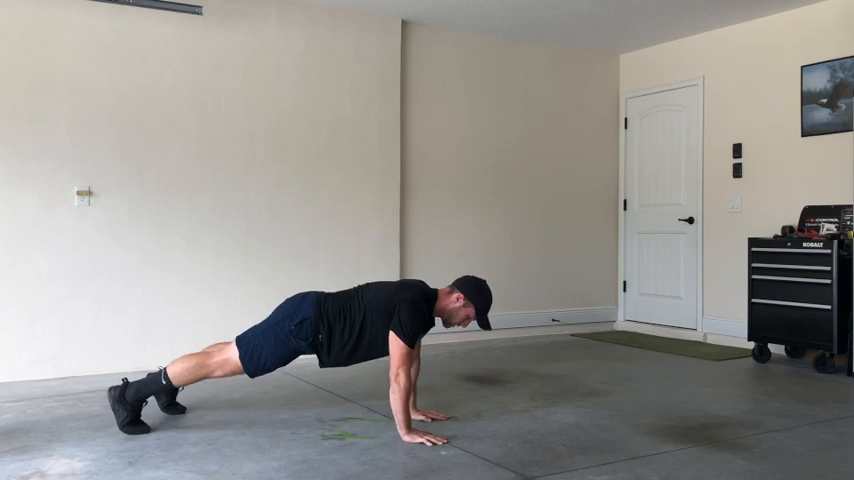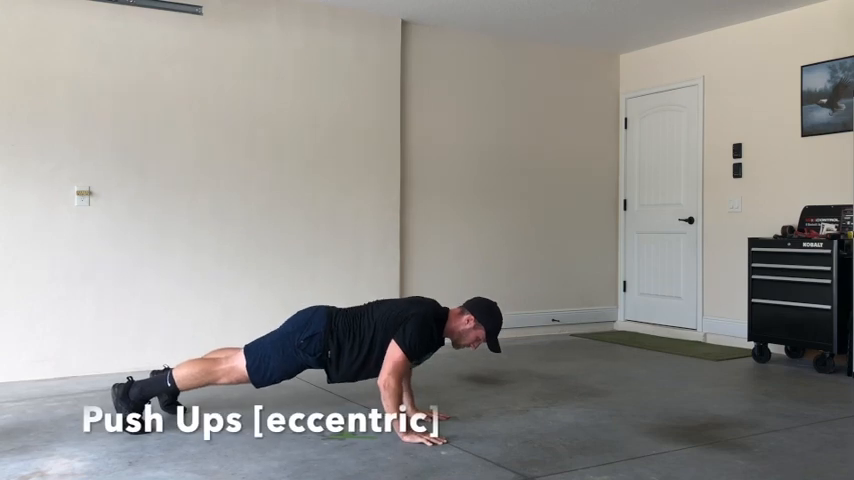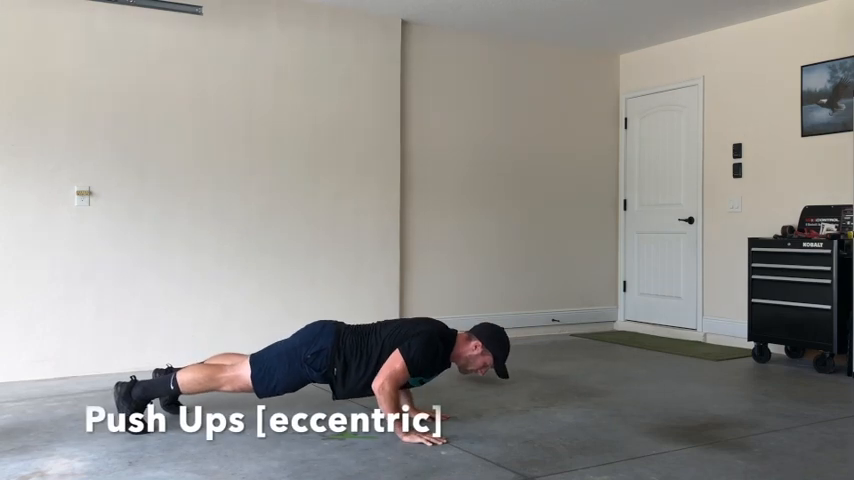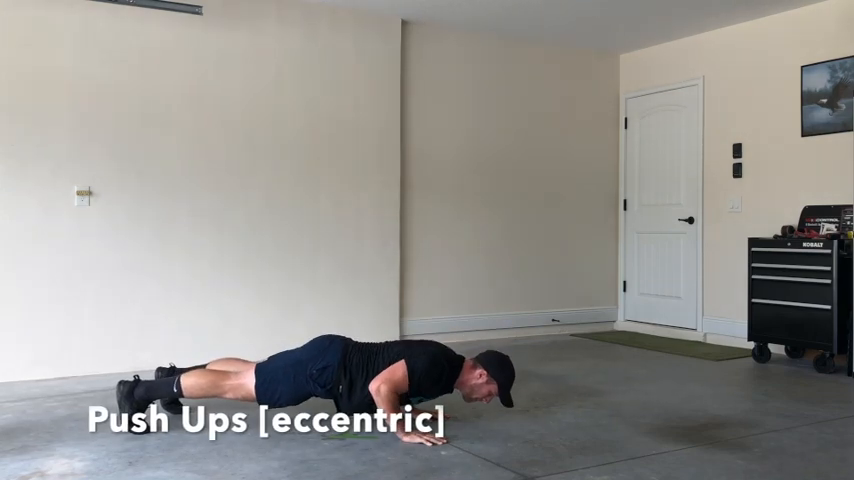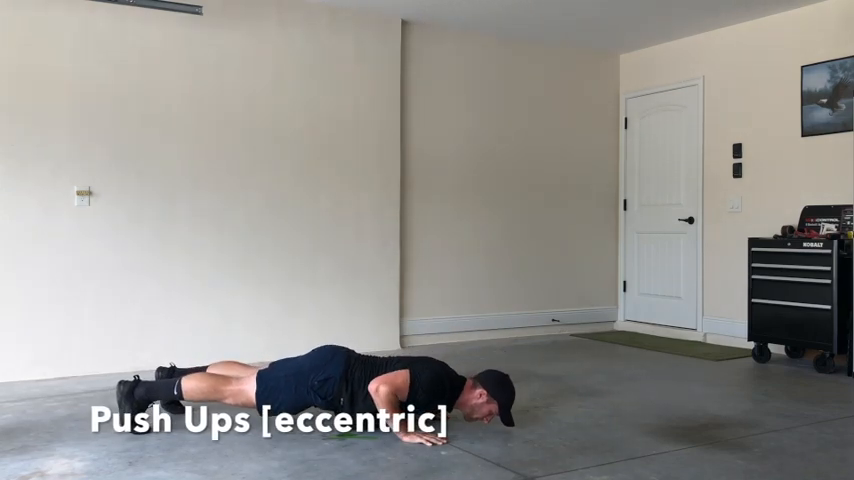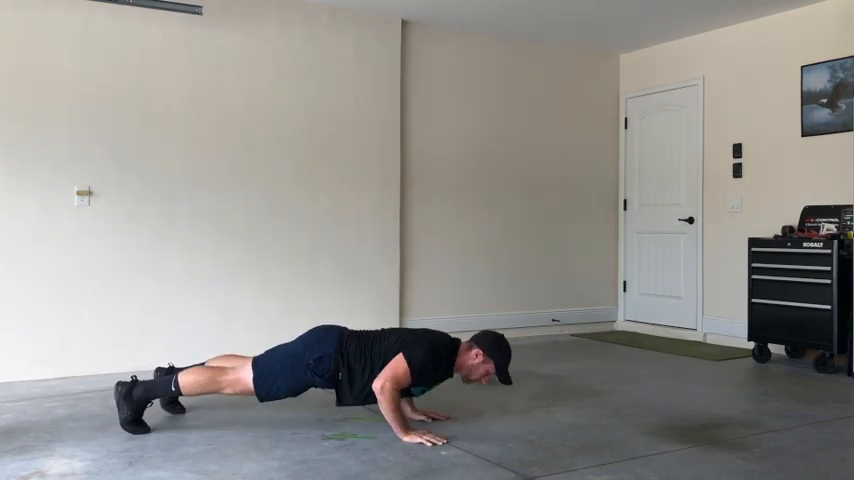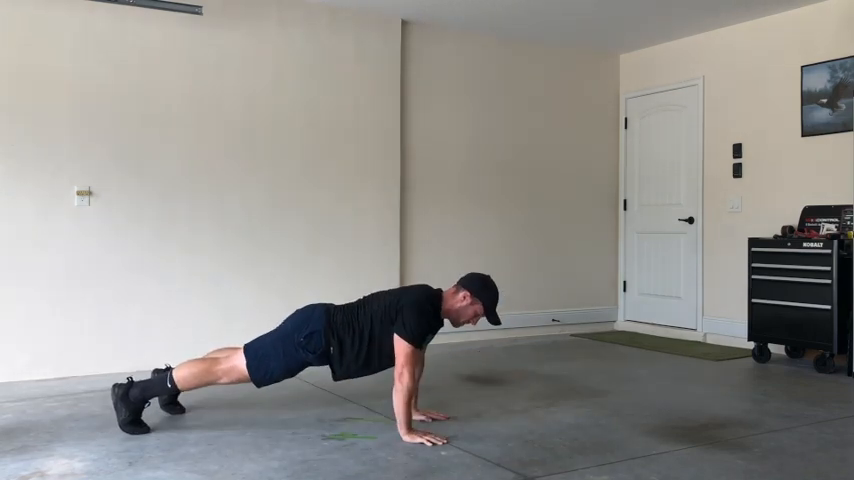
dt=0.7s
person 1, frame 1
left shoulder: (420, 301)
right shoulder: (414, 307)
left elbow: (411, 359)
right elbow: (399, 373)
left wrist: (413, 409)
right wrist: (405, 431)
left hip: (309, 319)
right hip: (305, 323)
left knee: (231, 353)
right knee: (222, 363)
left ankle: (165, 387)
right ankle: (131, 394)
person 1, frame 2
left shoulder: (429, 318)
right shoulder: (424, 325)
left elbow: (400, 360)
right elbow: (387, 378)
left wrist: (412, 409)
right wrist: (403, 431)
left hip: (320, 333)
right hip: (315, 337)
left knee: (240, 359)
right knee: (228, 370)
left ankle: (165, 381)
right ankle: (135, 391)
person 1, frame 3
left shoulder: (437, 339)
right shoulder: (431, 344)
right elbow: (382, 383)
left wrist: (411, 409)
right wrist: (403, 431)
left hip: (326, 345)
right hip: (321, 352)
left knee: (244, 365)
right knee: (231, 378)
left ankle: (169, 376)
right ankle: (139, 391)
person 1, frame 4
left shoulder: (443, 362)
right shoulder: (437, 366)
right elbow: (380, 386)
left wrist: (413, 409)
right wrist: (403, 431)
left hip: (331, 359)
right hip: (325, 366)
left knee: (247, 372)
right knee: (233, 384)
left ankle: (171, 376)
right ankle: (139, 391)
person 1, frame 5
left shoulder: (444, 381)
right shoulder: (436, 385)
right elbow: (379, 387)
left wrist: (418, 410)
right wrist: (405, 431)
left hip: (334, 367)
right hip: (327, 377)
left knee: (248, 377)
right knee: (234, 390)
left ankle: (173, 375)
right ankle: (140, 391)
person 1, frame 6
left shoulder: (442, 350)
right shoulder: (433, 353)
right elbow: (382, 386)
left wrist: (411, 408)
right wrist: (404, 432)
left hip: (330, 351)
right hip: (325, 356)
left knee: (246, 367)
right knee: (234, 380)
left ankle: (171, 375)
right ankle: (136, 392)
person 1, frame 7
left shoulder: (430, 307)
right shoulder: (419, 308)
left elbow: (415, 361)
right elbow: (404, 372)
left wrist: (415, 409)
right wrist: (406, 431)
left hip: (320, 332)
right hip: (315, 335)
left knee: (239, 358)
right knee: (230, 369)
left ankle: (166, 382)
right ankle: (135, 393)
